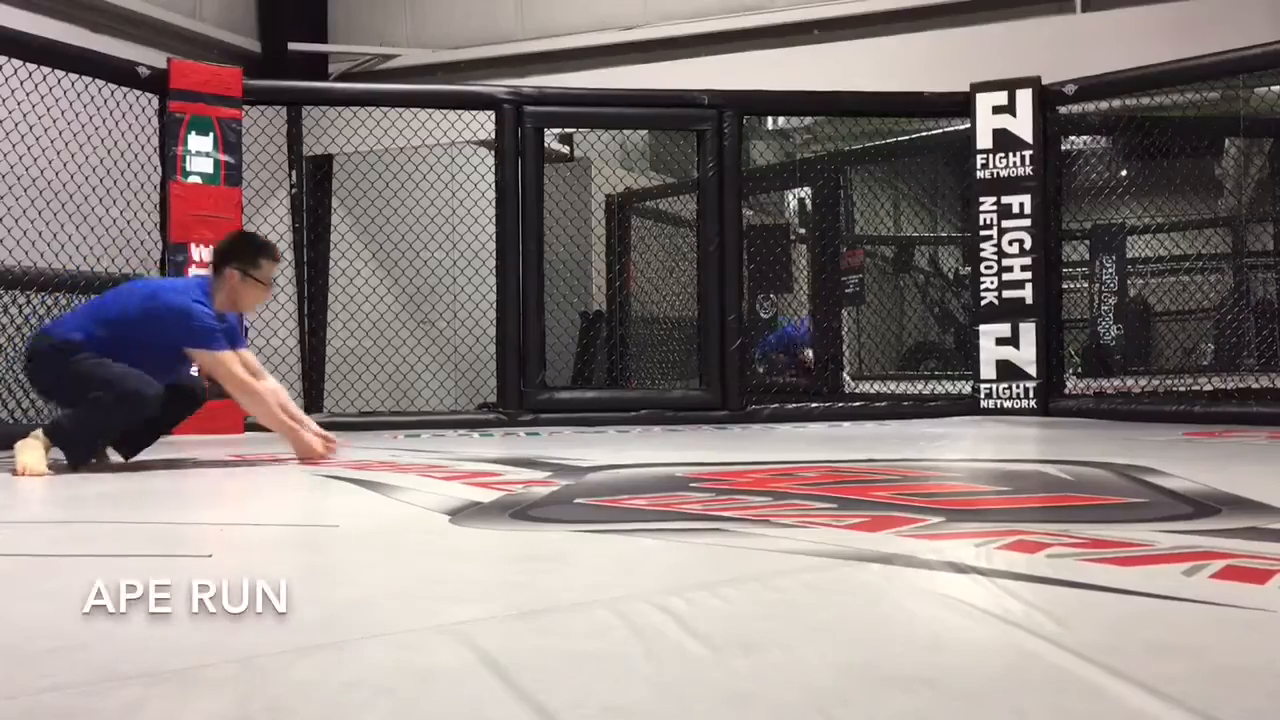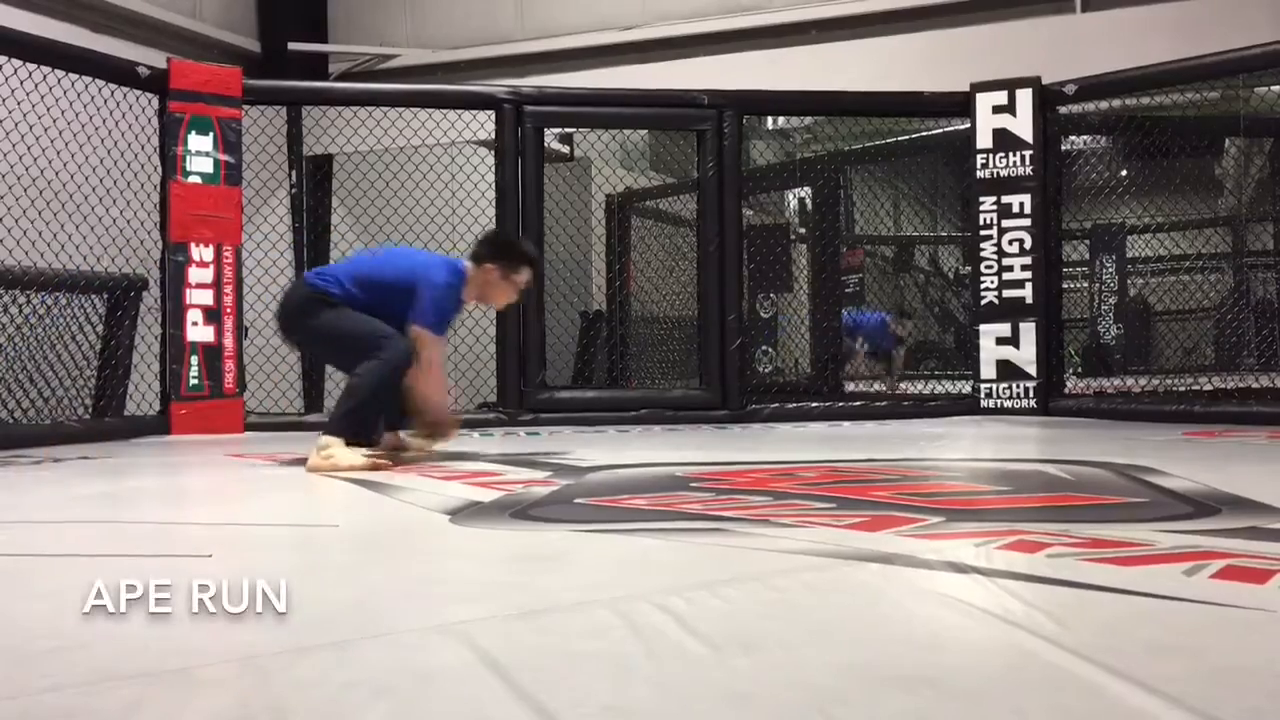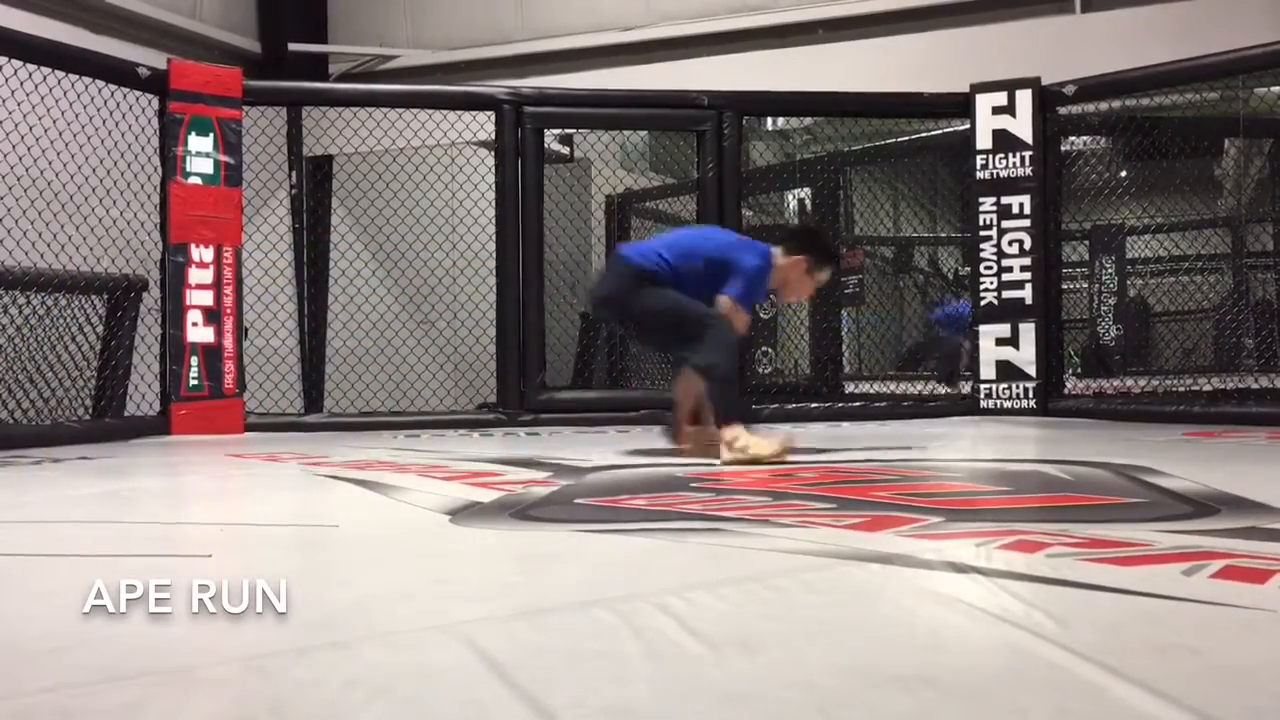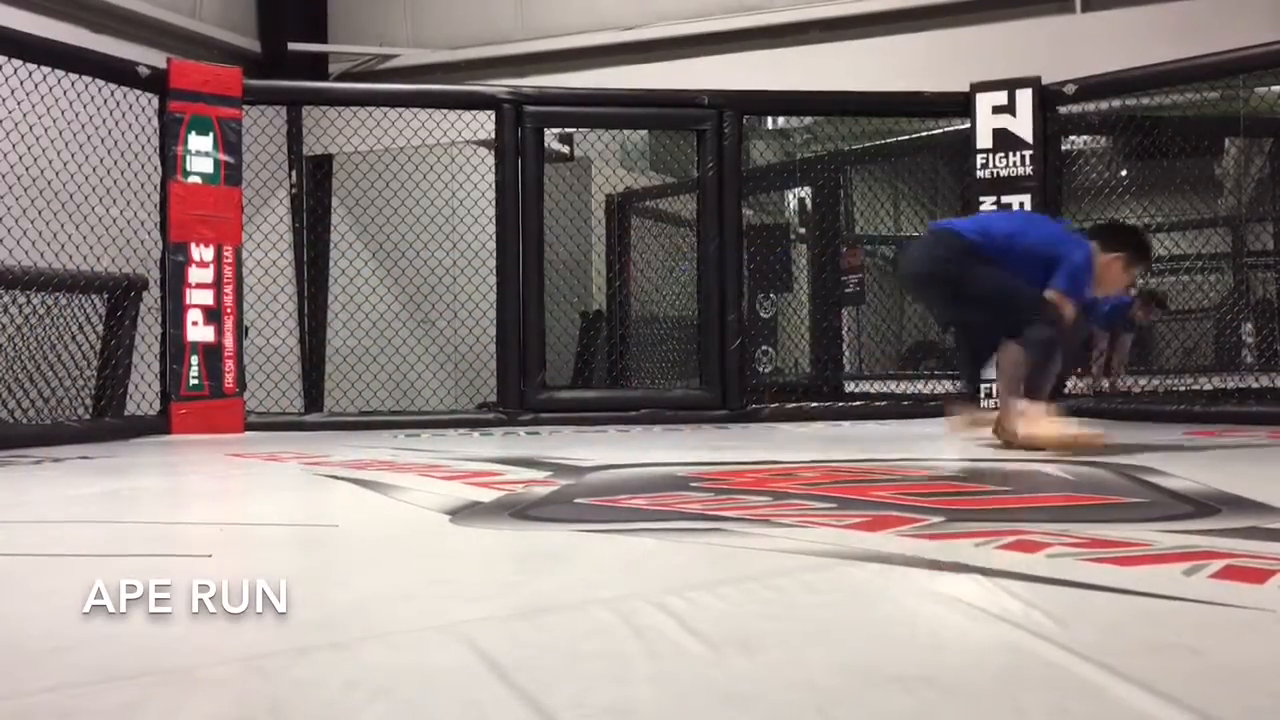
dt=0.7s
person 1, frame 1
left shoulder: (220, 316)
right shoulder: (191, 308)
left elbow: (261, 380)
right elbow: (239, 386)
left wrist: (308, 427)
right wrist: (296, 436)
left hip: (101, 368)
right hip: (63, 353)
left knee: (189, 393)
right knee: (140, 393)
left ankle: (90, 441)
right ankle: (39, 441)
person 1, frame 2
left shoulder: (450, 276)
right shoulder: (440, 284)
left elbow: (423, 370)
right elbow: (424, 372)
right wrist: (442, 419)
left hip: (327, 306)
right hip: (307, 306)
right knee: (391, 354)
left ankle: (384, 436)
right ankle: (330, 446)
person 1, frame 3
left shoulder: (746, 257)
right shoulder: (754, 264)
right elbow: (724, 341)
left hip: (618, 286)
right hip: (627, 285)
left knee: (700, 345)
right knee: (717, 335)
left ankle: (689, 429)
right ankle: (733, 437)
person 1, frame 4
left shoulder: (1051, 246)
right shoulder: (1077, 257)
left elbow: (1013, 331)
left wrist: (1008, 408)
right wrist: (1020, 410)
left hip: (922, 260)
right hip: (946, 260)
left knee: (984, 332)
right knee: (1047, 327)
right ankle: (1031, 414)
